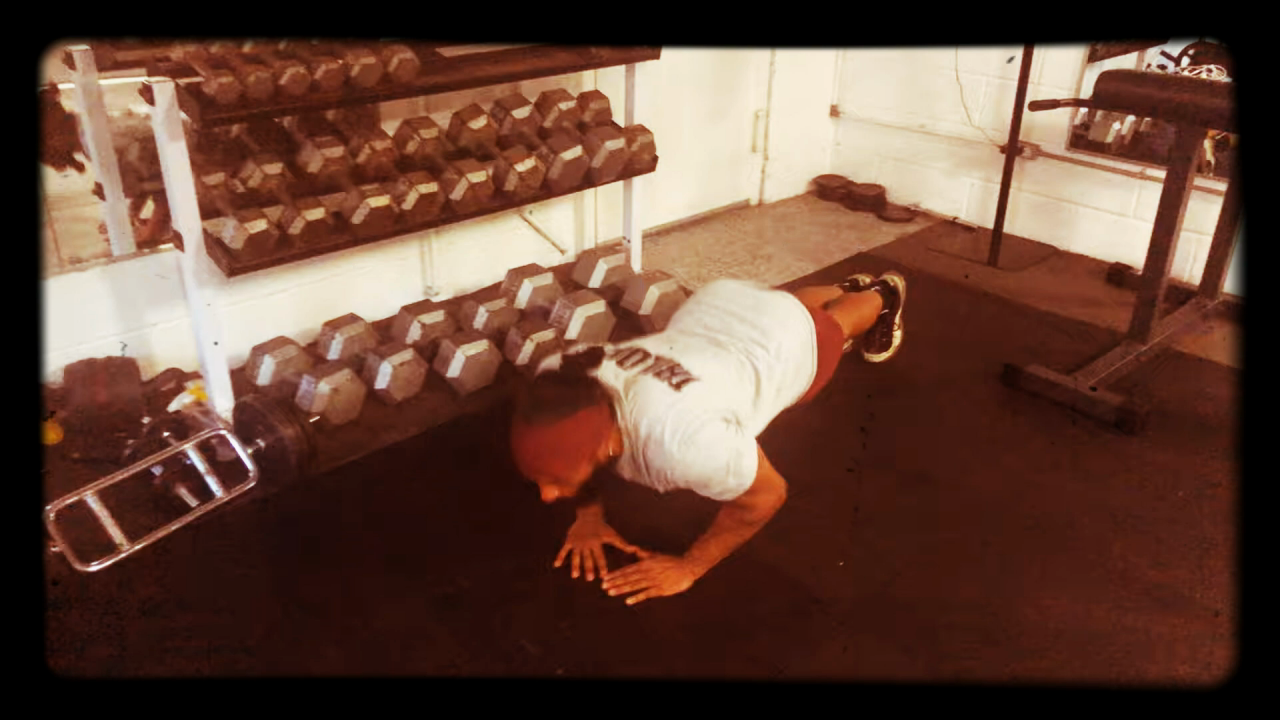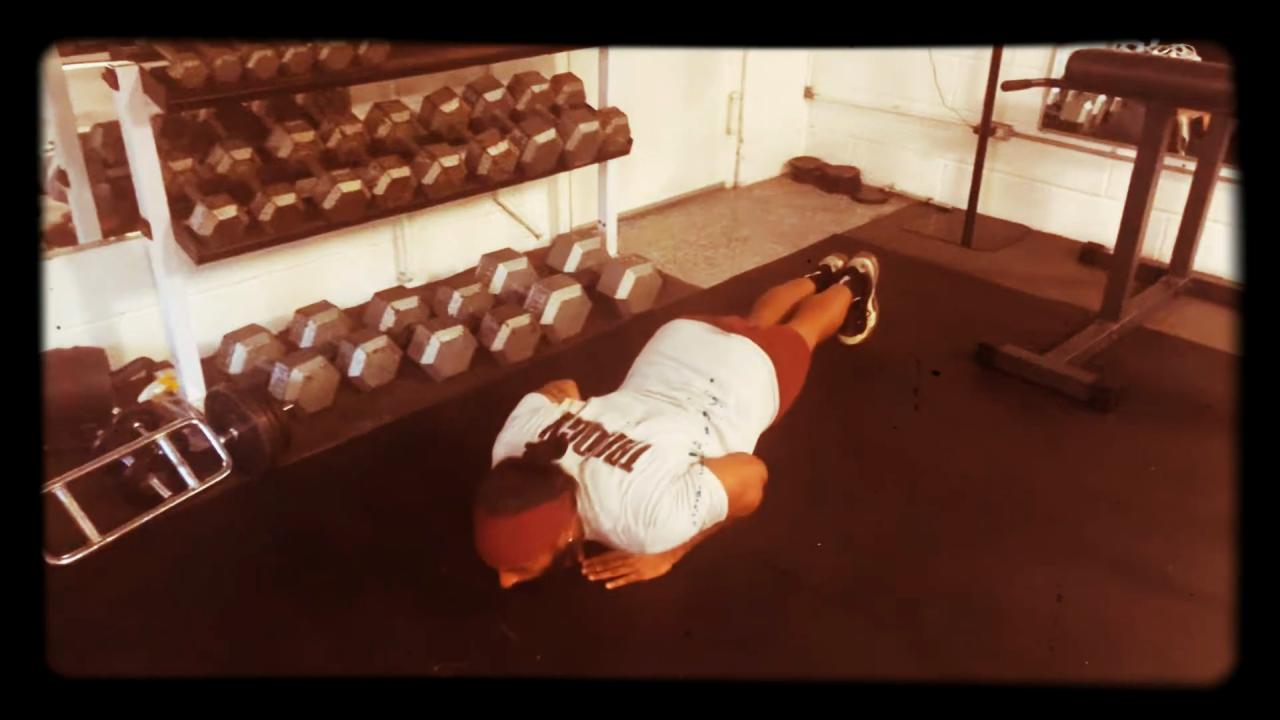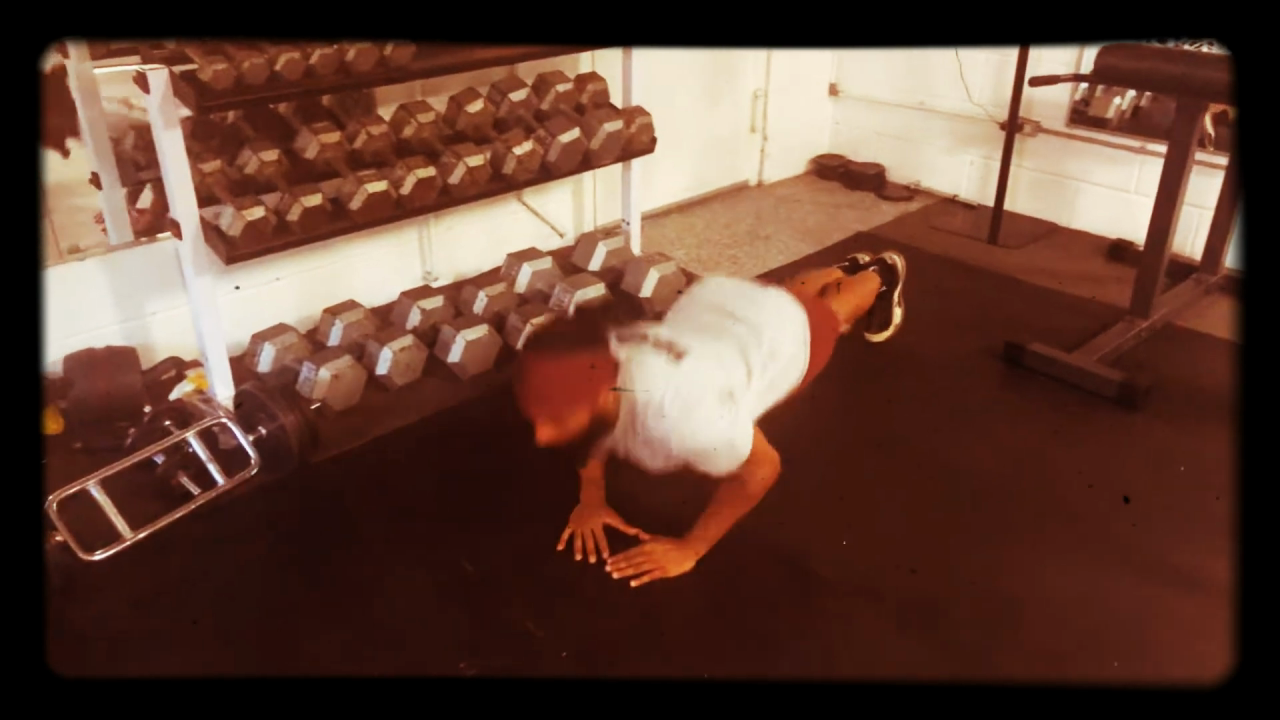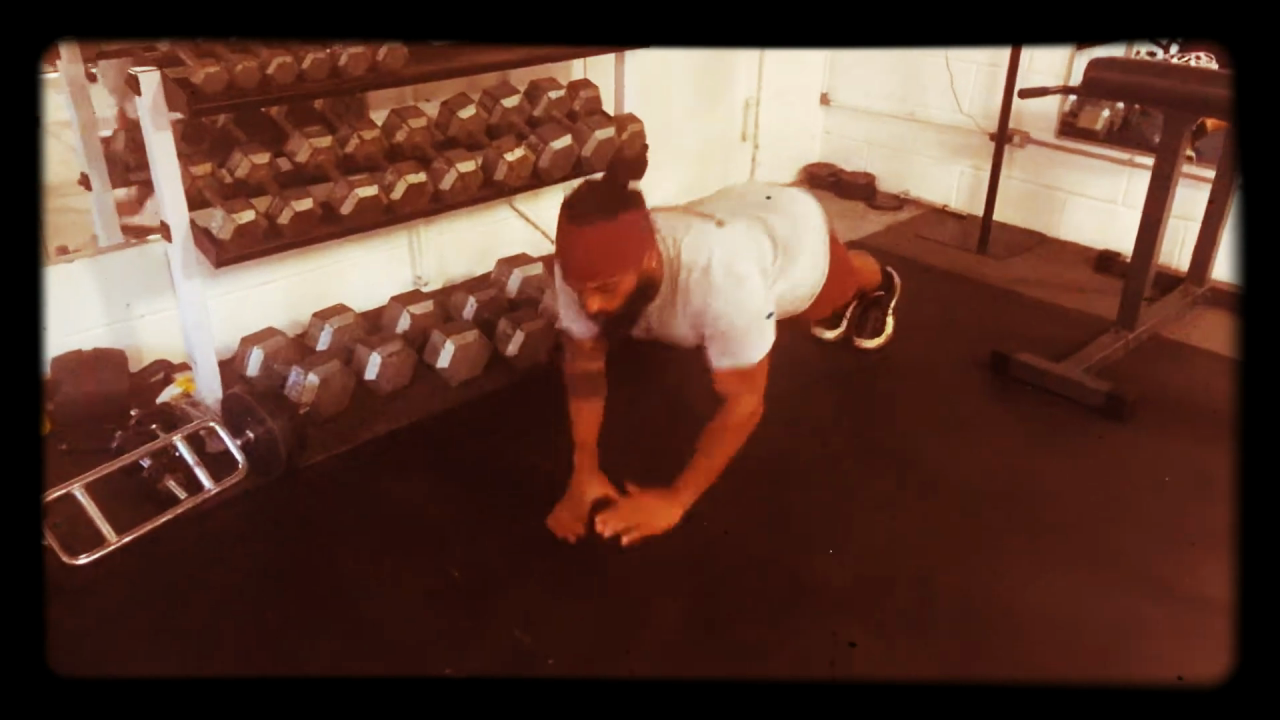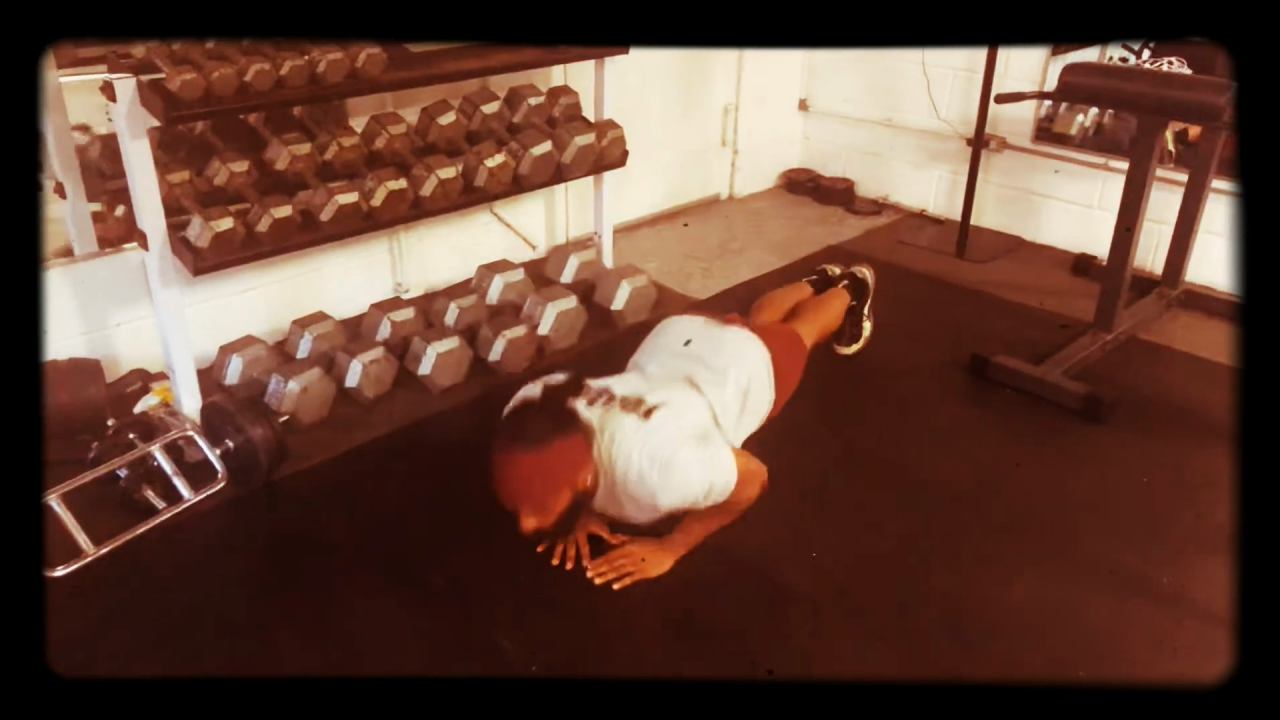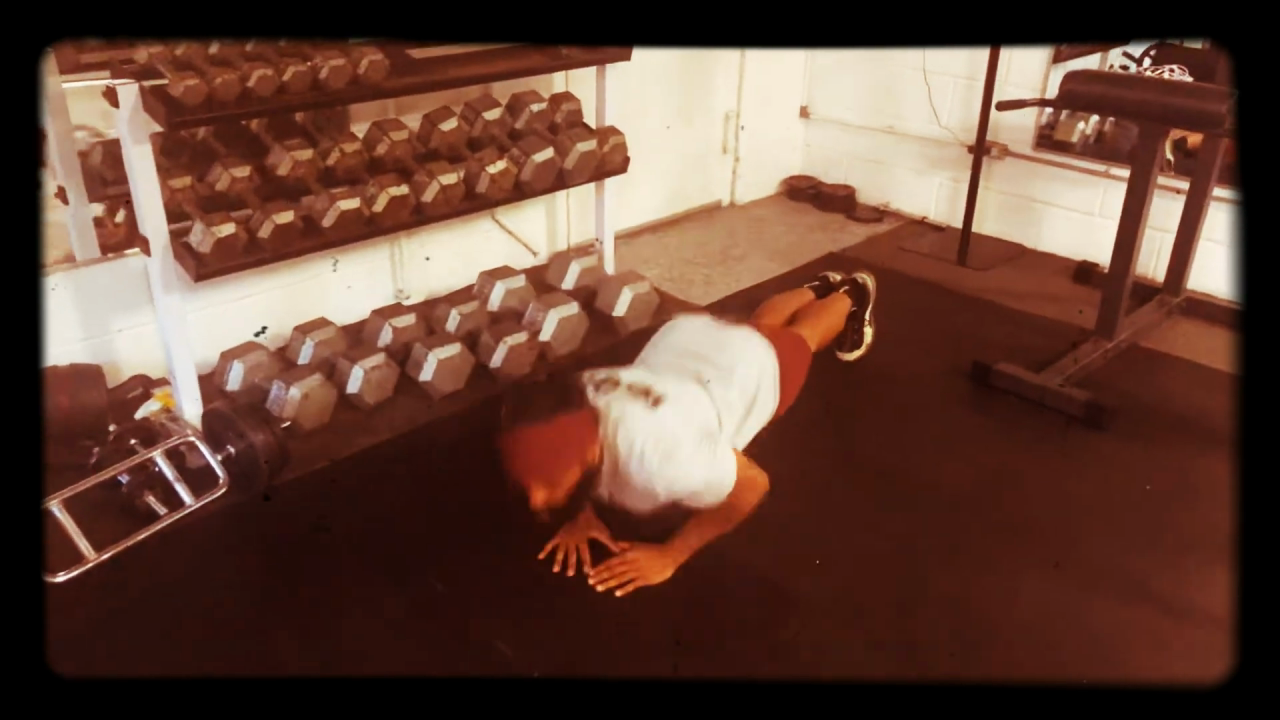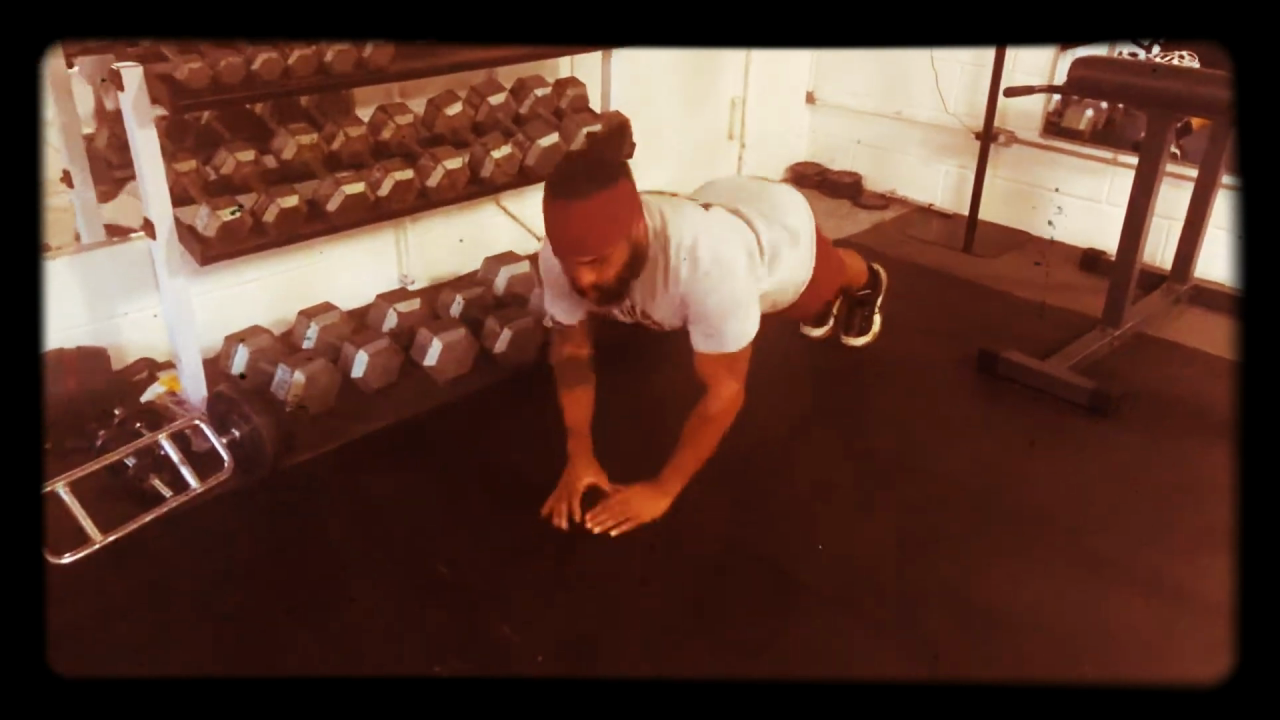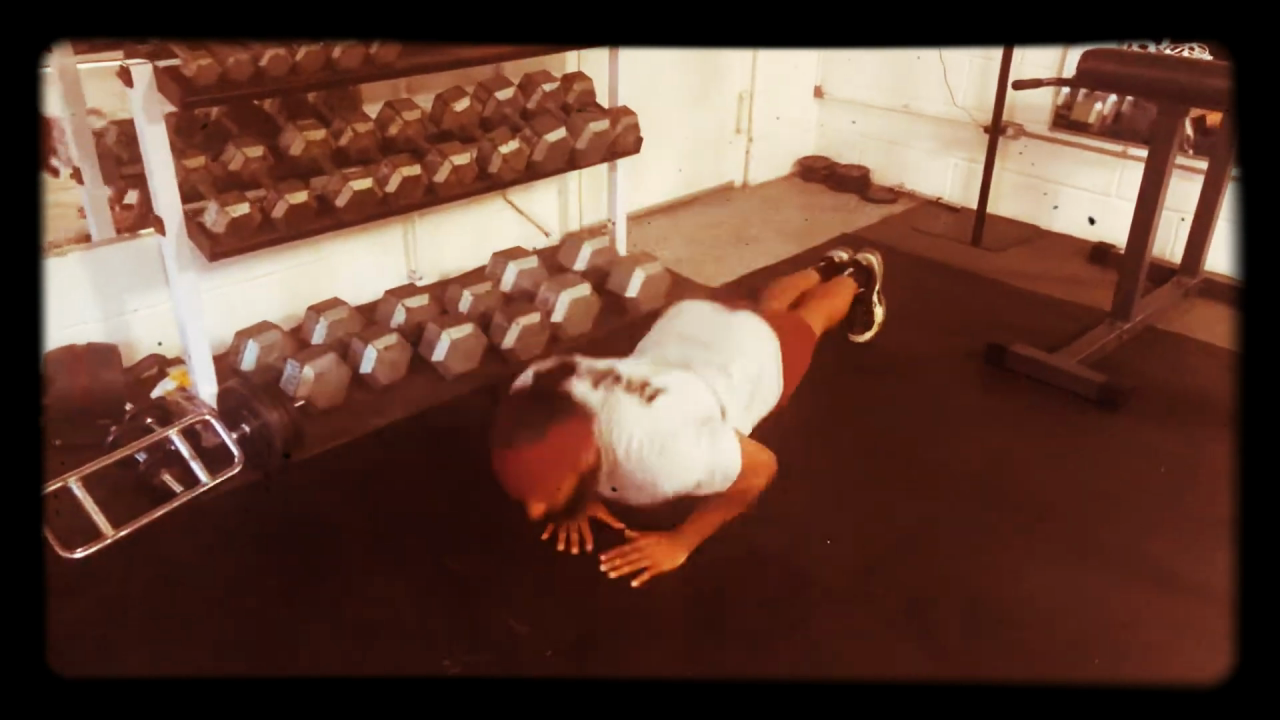
dt=0.4s
person 1, frame 1
left shoulder: (681, 442)
right shoulder: (561, 379)
left elbow: (768, 494)
left wrist: (689, 567)
right wrist: (589, 516)
left hip: (791, 339)
right hip: (716, 304)
left knee: (834, 322)
left ankle: (883, 293)
right ankle: (849, 286)
person 1, frame 2
left shoulder: (644, 517)
right shoulder: (517, 445)
left elbow: (752, 479)
left wrist: (666, 554)
left hip: (748, 373)
right hip: (679, 341)
left knee: (797, 333)
right knee: (759, 321)
left ankle: (854, 280)
right ankle: (822, 275)
person 1, frame 3
left shoulder: (680, 419)
left elbow: (764, 467)
left wrist: (690, 548)
right wrist: (591, 500)
left hip: (782, 333)
right hip: (707, 301)
left knee: (829, 312)
left ankle: (882, 272)
right ankle: (849, 267)
person 1, frame 4
left shoulder: (721, 277)
right shoulder: (583, 263)
left elbow: (745, 401)
right elbow: (583, 357)
left wrist: (677, 499)
right wrist: (583, 470)
left hip: (798, 223)
right hip: (736, 211)
left knee: (843, 274)
left ankle: (882, 286)
right ankle: (841, 304)
person 1, frame 5
left shoulder: (658, 471)
right shoulder: (537, 410)
left elbow: (752, 479)
left wrist: (669, 549)
right wrist: (577, 511)
left hip: (748, 367)
right hip: (677, 339)
left knee: (796, 333)
right knee: (759, 319)
left ankle: (852, 286)
right ankle: (819, 280)
person 1, frame 6
left shoulder: (663, 461)
left elbow: (753, 485)
left wrist: (670, 556)
right wrist: (579, 515)
left hip: (752, 370)
right hip: (680, 339)
left knee: (799, 337)
right knee: (762, 324)
left ankle: (851, 293)
right ankle: (820, 286)
person 1, frame 7
left shoulder: (707, 256)
right shoulder: (565, 248)
left elbow: (725, 388)
right elbow: (570, 345)
left wrist: (664, 491)
right wrist: (579, 457)
left hip: (789, 233)
left knee: (827, 280)
left ankle: (868, 284)
right ankle: (825, 304)
person 1, frame 8
left shoulder: (657, 461)
right shoulder: (539, 392)
left elbow: (761, 467)
left wrist: (681, 541)
right wrist: (574, 496)
left hip: (757, 353)
right hip: (683, 325)
left knee: (804, 320)
right knee: (768, 308)
left ankle: (859, 274)
right ankle: (828, 265)
